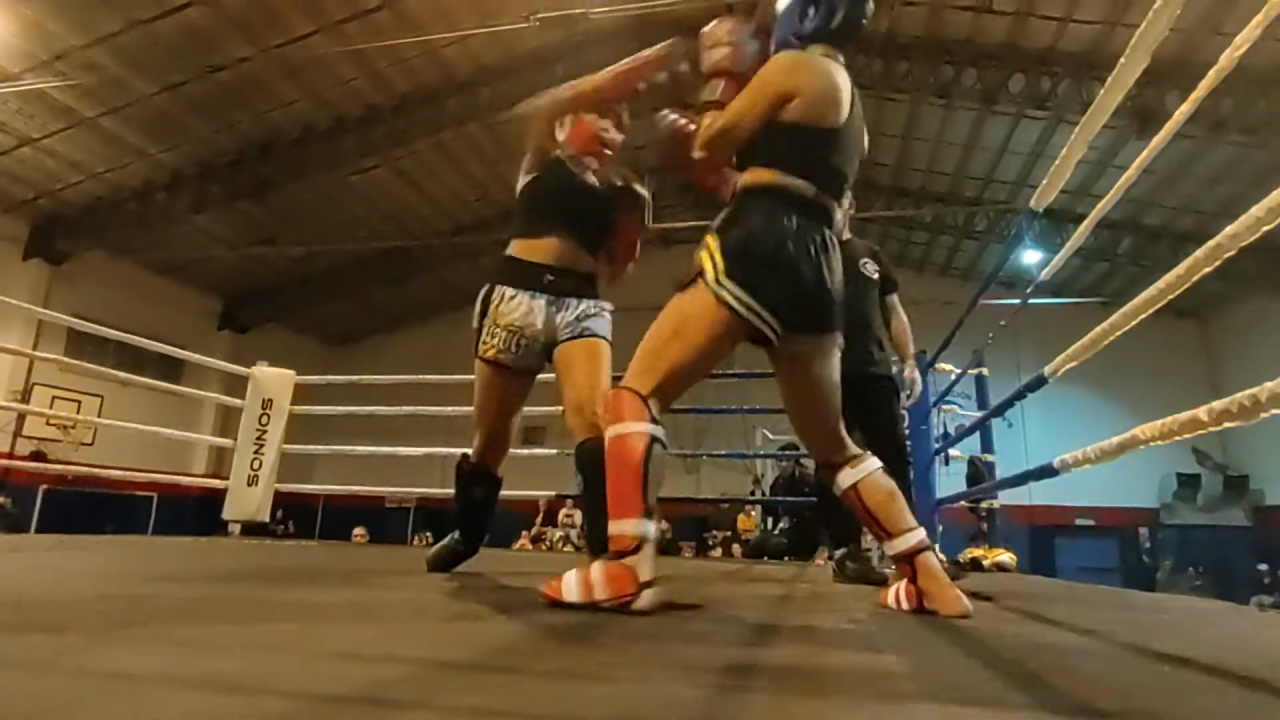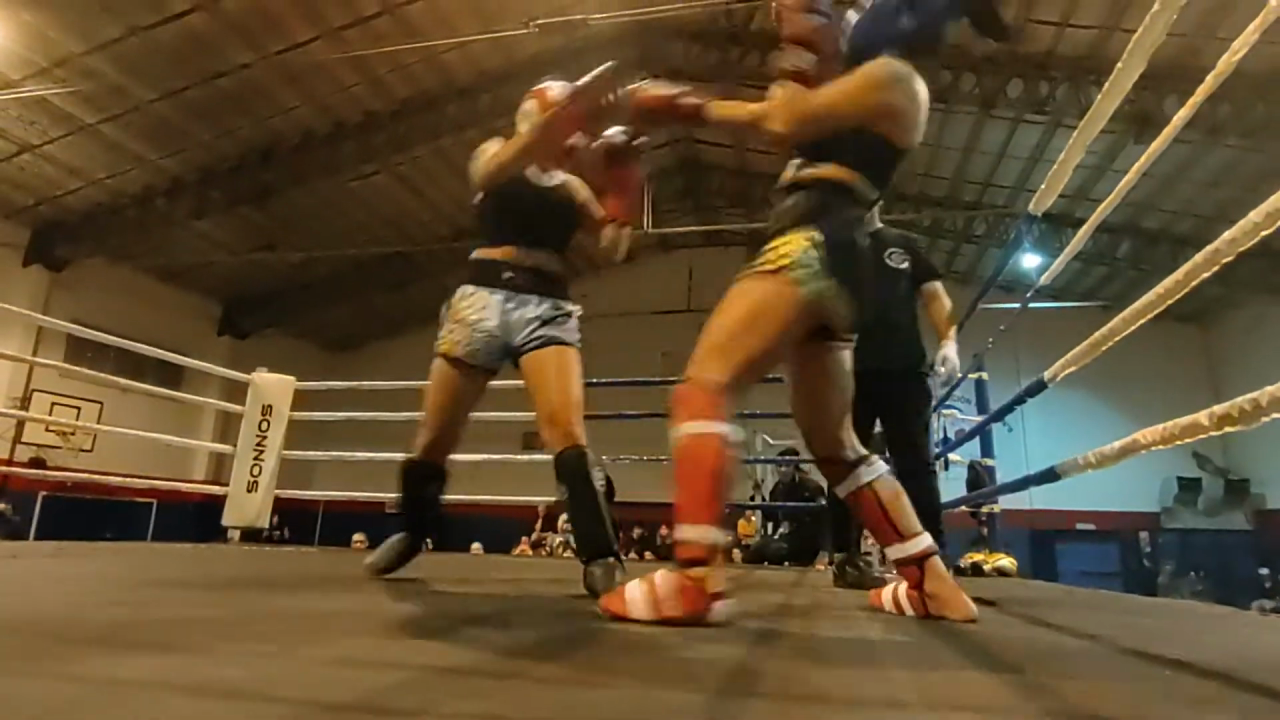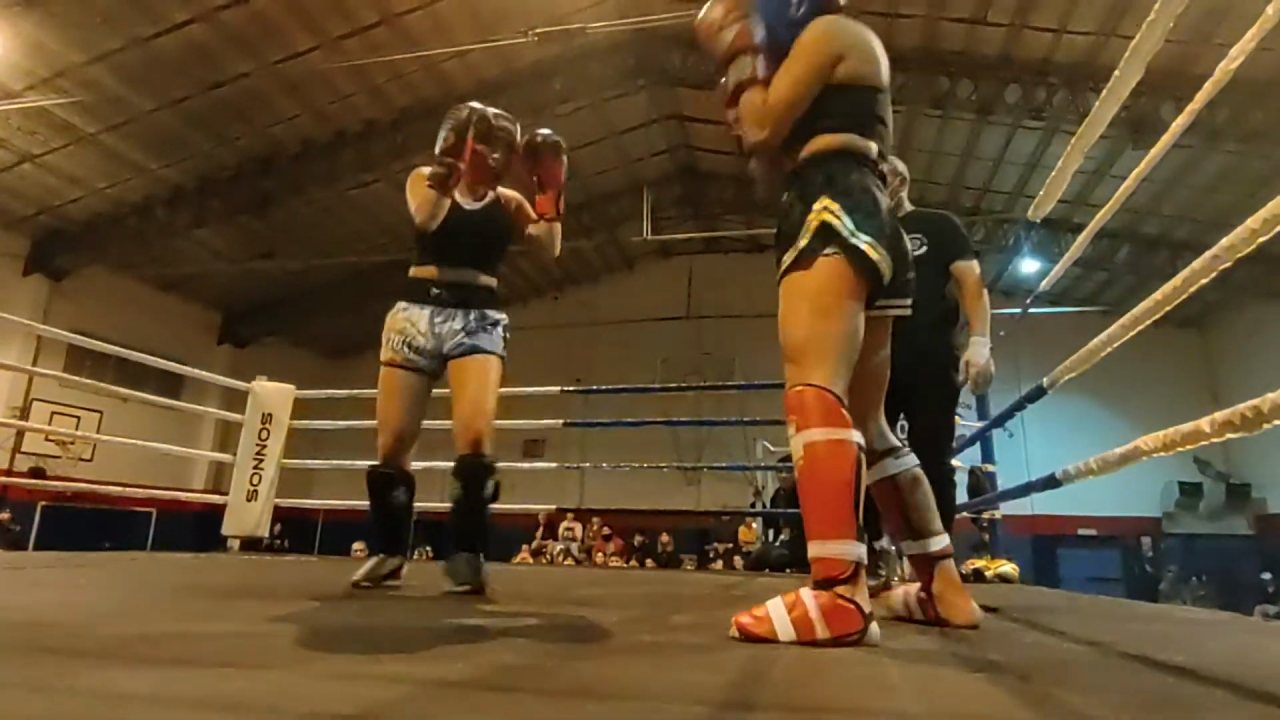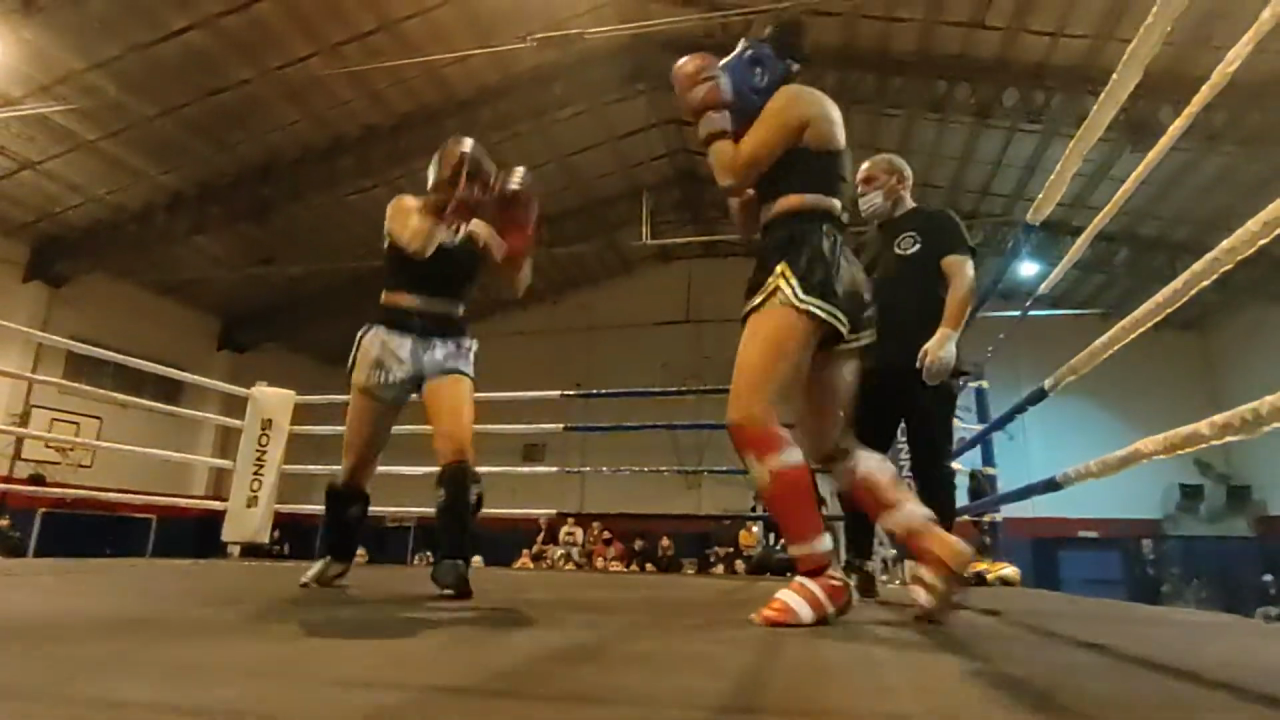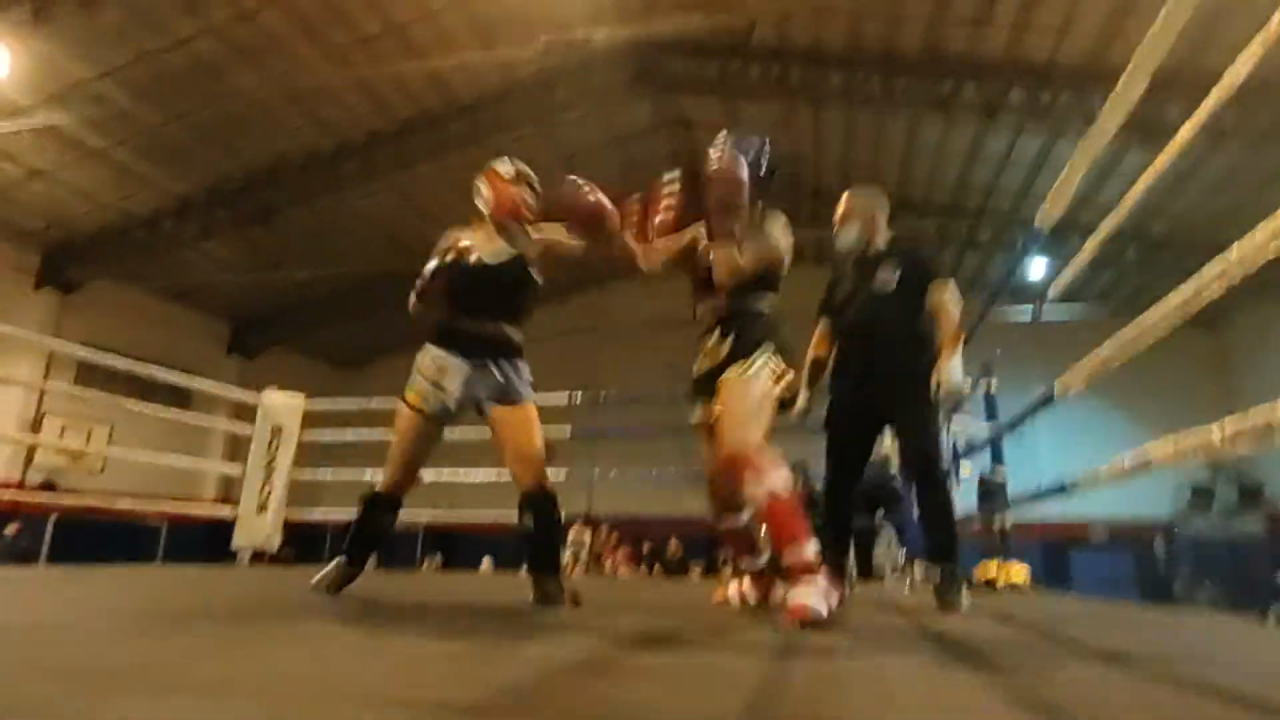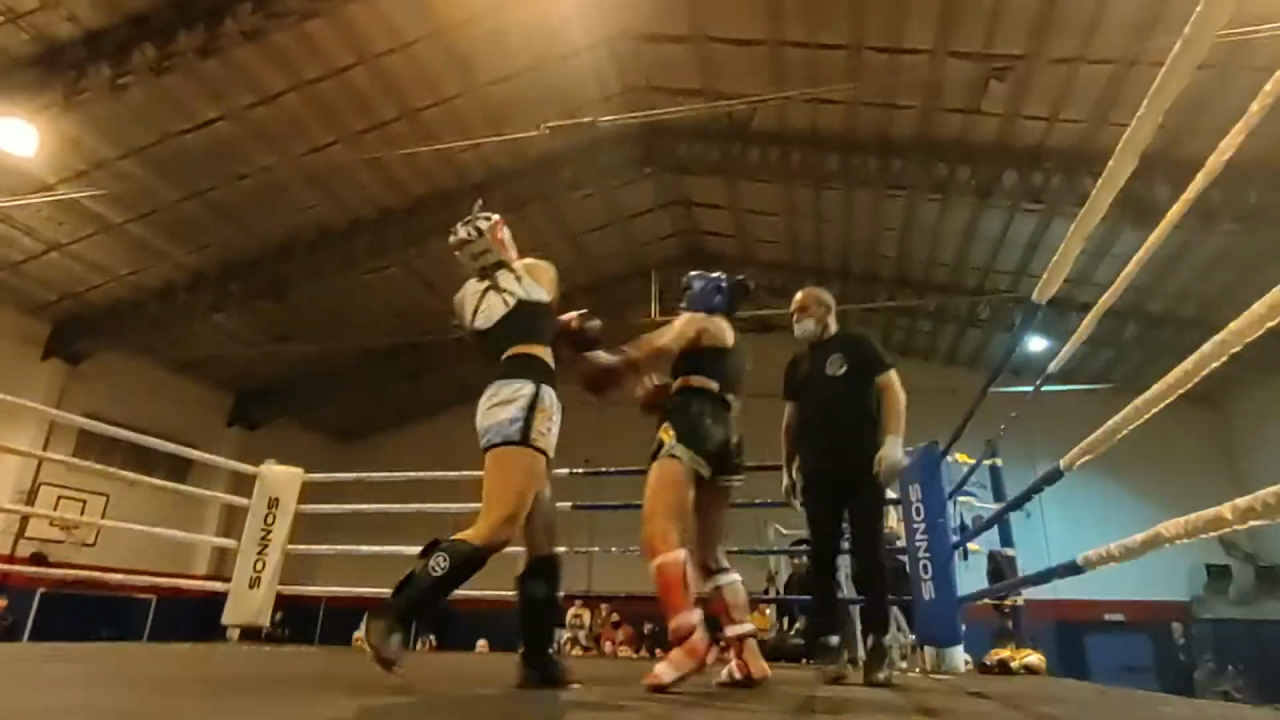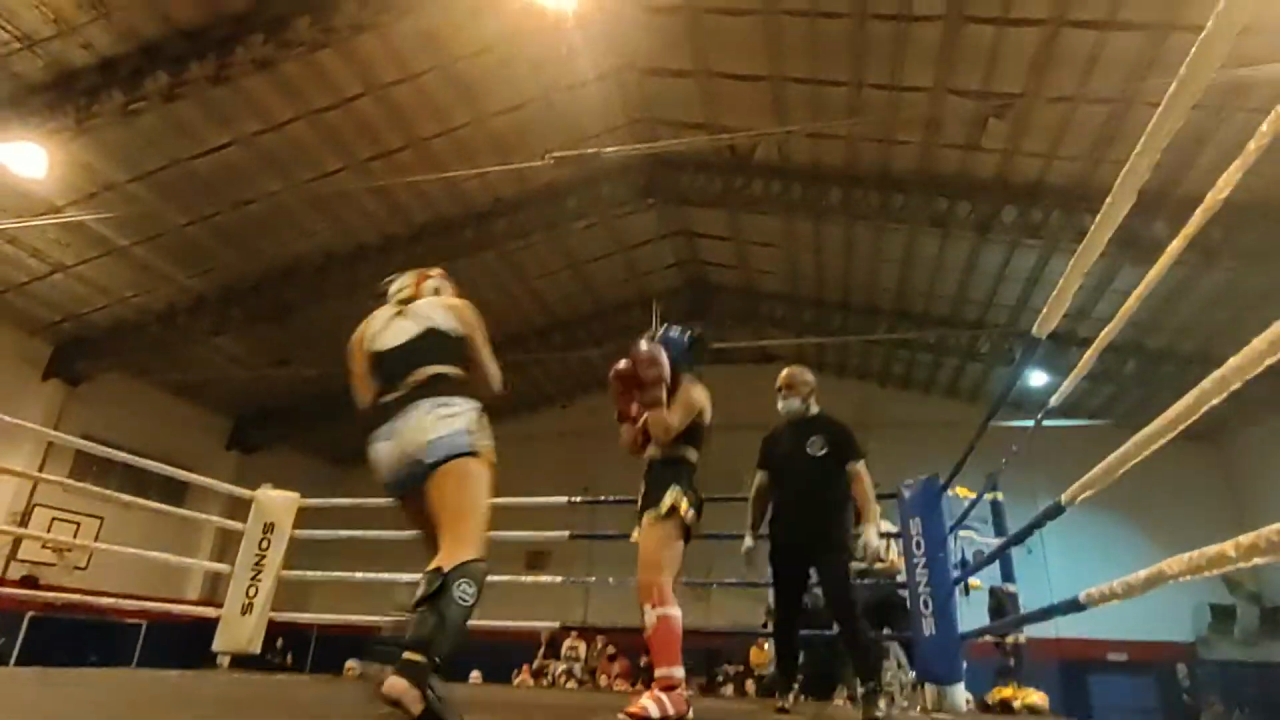
dt=0.4s
person 1, frame 1
left shoulder: (794, 68)
right shoulder: (850, 103)
left elbow: (713, 145)
left wrist: (723, 78)
right wrist: (692, 136)
left hip: (752, 254)
right hip: (812, 271)
left knee: (633, 396)
right knee: (832, 445)
left ankle: (627, 566)
right ankle: (931, 580)
person 1, frame 2
left shoulder: (889, 77)
right shoulder: (868, 93)
left elbow: (783, 122)
right elbow: (756, 116)
right wrist: (687, 104)
left hip: (811, 246)
right hip: (832, 257)
left knee: (701, 391)
right knee: (834, 442)
left ankle: (694, 579)
right ankle: (933, 582)
person 1, frame 3
right shoulder: (859, 61)
left elbow: (762, 131)
left wrist: (739, 58)
left hip: (834, 212)
right hip: (867, 223)
left knee: (812, 394)
right knee: (864, 426)
left ankle: (839, 593)
right ankle: (941, 583)
person 1, frame 4
left shoulder: (792, 97)
right shoulder: (817, 115)
left elbow: (732, 173)
right elbow: (753, 212)
left wrist: (711, 115)
left hip: (799, 268)
right hip: (829, 273)
left knee: (748, 416)
right knee: (831, 438)
left ankle: (820, 575)
right ankle: (935, 546)
person 1, frame 5
left shoulder: (771, 224)
right shoulder: (709, 228)
left elbow: (734, 270)
right elbow: (654, 260)
left wrist: (730, 206)
left hip: (752, 351)
right hip: (717, 357)
left knee: (743, 451)
right knee: (728, 467)
left ankle: (808, 574)
right ankle: (753, 574)
person 1, frame 6
left shoulder: (699, 321)
right shoulder: (734, 351)
left elbow: (656, 344)
left wrist: (611, 361)
right wrist: (668, 394)
left hip: (689, 432)
right hip: (723, 440)
left knee: (659, 535)
right knee: (708, 554)
left ankle: (689, 640)
right ankle: (748, 654)
person 1, frame 7
left shoulder: (692, 391)
right shoulder: (667, 397)
left elbow: (664, 433)
right elbow: (635, 443)
left wrist: (655, 387)
right wrist: (626, 403)
left hip: (673, 493)
right hip: (656, 496)
left knee: (655, 586)
right knee: (652, 590)
person 2, frame 1
left shoulder: (606, 188)
right shoulder: (544, 157)
left elbow: (615, 270)
right elbow: (536, 110)
left wrist: (628, 222)
right wrist: (642, 64)
left hip: (582, 307)
right hip: (517, 298)
left knee: (592, 422)
right knee: (491, 440)
left ankle: (602, 552)
right ankle: (467, 534)
person 2, frame 2
left shoulder: (574, 187)
right shoulder: (497, 156)
left elbow: (613, 246)
right elbow: (498, 165)
left wrist: (623, 181)
right wrist: (580, 100)
left hip: (547, 310)
right hip: (482, 301)
left knee: (565, 428)
right knee: (435, 437)
left ankle: (602, 560)
right ankle: (411, 533)
person 2, frame 3
left shoulder: (510, 201)
right shoulder: (425, 179)
left elbow: (550, 244)
right elbow: (426, 217)
left wrist: (550, 179)
right wrist: (449, 156)
left hip: (478, 322)
right hip: (418, 314)
left knee: (472, 436)
right knee: (392, 444)
left ankle: (465, 555)
right ankle: (391, 551)
person 2, frame 4
left shoulder: (480, 232)
right shoulder: (407, 208)
left elbow: (516, 283)
right elbow: (418, 247)
left wrist: (520, 223)
right wrist: (445, 195)
left hip: (448, 346)
right hip: (392, 341)
left knee: (457, 450)
right knee: (356, 464)
left ankle: (450, 563)
right ankle: (336, 555)
person 2, frame 5
left shoulder: (535, 244)
right shoulder: (458, 241)
right elbow: (418, 308)
right wrist: (433, 277)
left hip: (504, 367)
right hip: (447, 359)
left knee: (533, 469)
right knee: (399, 475)
left ankle: (548, 576)
right ankle: (352, 557)
person 2, frame 6
left shoulder: (468, 296)
right shoulder: (540, 271)
right elbow: (550, 322)
left wrist: (573, 331)
left hip: (500, 404)
right hip: (524, 399)
left knee: (543, 537)
right knee: (497, 525)
left ankle: (537, 654)
right ankle: (393, 614)
person 2, frame 7
left shoulder: (368, 329)
right shoulder: (453, 307)
left elbow: (367, 403)
right elbow: (490, 385)
left hip: (391, 440)
right hip: (447, 420)
left knee: (450, 559)
right knee: (464, 555)
left ankle: (419, 663)
right ankle: (414, 669)
person 3, frame 1
left shoulder: (870, 255)
left elbow: (893, 311)
left wrist: (909, 362)
left hip: (873, 373)
left knee: (895, 458)
right ankle: (848, 553)
person 3, frame 2
left shoulder: (904, 244)
left elbow: (936, 297)
left wrist: (948, 343)
left hip: (905, 371)
right hip: (851, 372)
left knee: (916, 462)
right ankle: (846, 558)
person 3, frame 3
left shoulder: (939, 227)
left elbow: (971, 282)
left wrist: (979, 341)
left hip: (931, 368)
left knee: (934, 464)
right ankle: (868, 557)
person 3, frame 4
left shoulder: (935, 225)
right shoulder: (867, 249)
left elbow: (962, 277)
left wrist: (945, 334)
left hip: (925, 366)
right hip: (875, 370)
left knee: (931, 467)
right ankle: (860, 564)
person 3, frame 5
left shoulder: (909, 260)
right shoulder: (842, 277)
left elbow: (946, 303)
right elbow: (824, 336)
left wrist: (950, 356)
right wrist: (806, 386)
left hip: (910, 380)
right hip: (853, 390)
left knee: (925, 468)
right knee: (840, 479)
left ankle: (946, 572)
right ankle: (835, 566)
person 3, frame 6
left shoulder: (858, 348)
right shoulder: (797, 365)
left elbow: (892, 389)
right elbow: (792, 418)
left wrist: (893, 439)
right wrist: (788, 467)
left hip: (863, 466)
right hip: (818, 472)
left knee: (868, 553)
right knee: (821, 556)
left ankle: (876, 647)
right ankle: (831, 646)
person 3, frame 7
left shoulder: (834, 431)
right shoulder: (774, 440)
left elbow: (859, 480)
right elbow: (761, 489)
left wrist: (869, 524)
right wrist: (751, 532)
left hip: (830, 537)
right hip: (787, 540)
left knee: (843, 605)
right knee: (786, 612)
left ankle: (871, 688)
right ankle: (787, 684)
